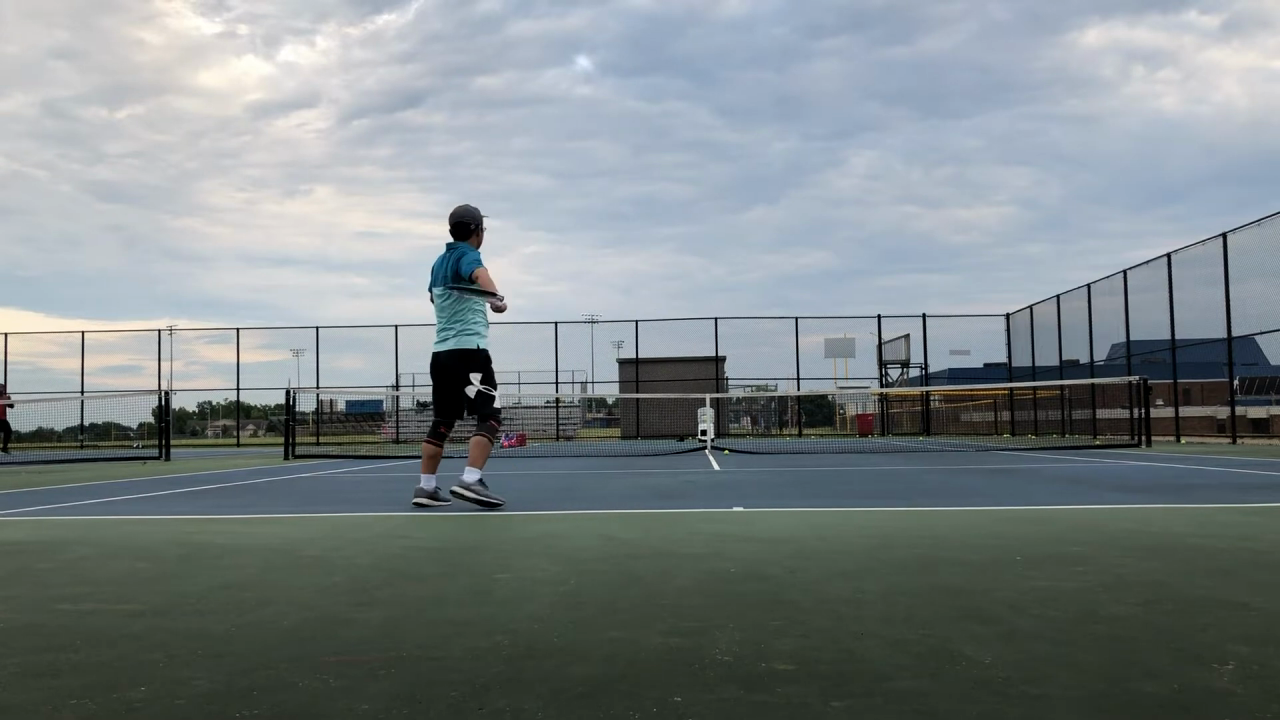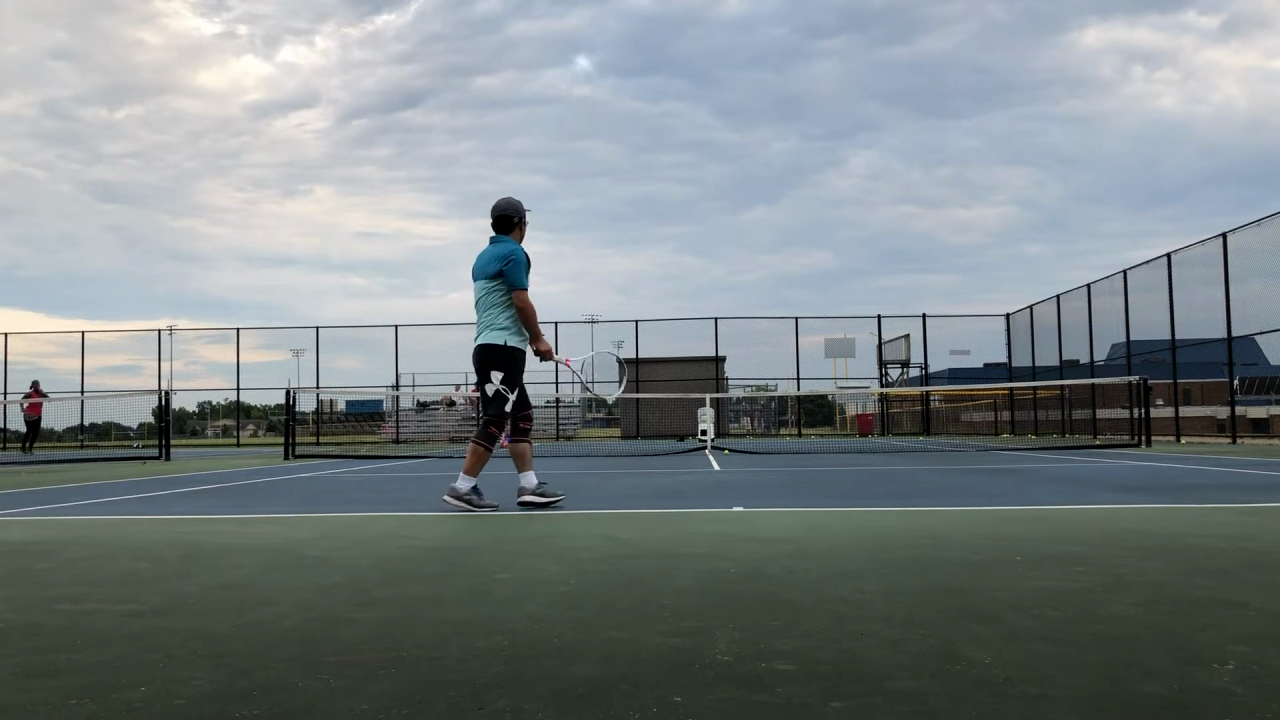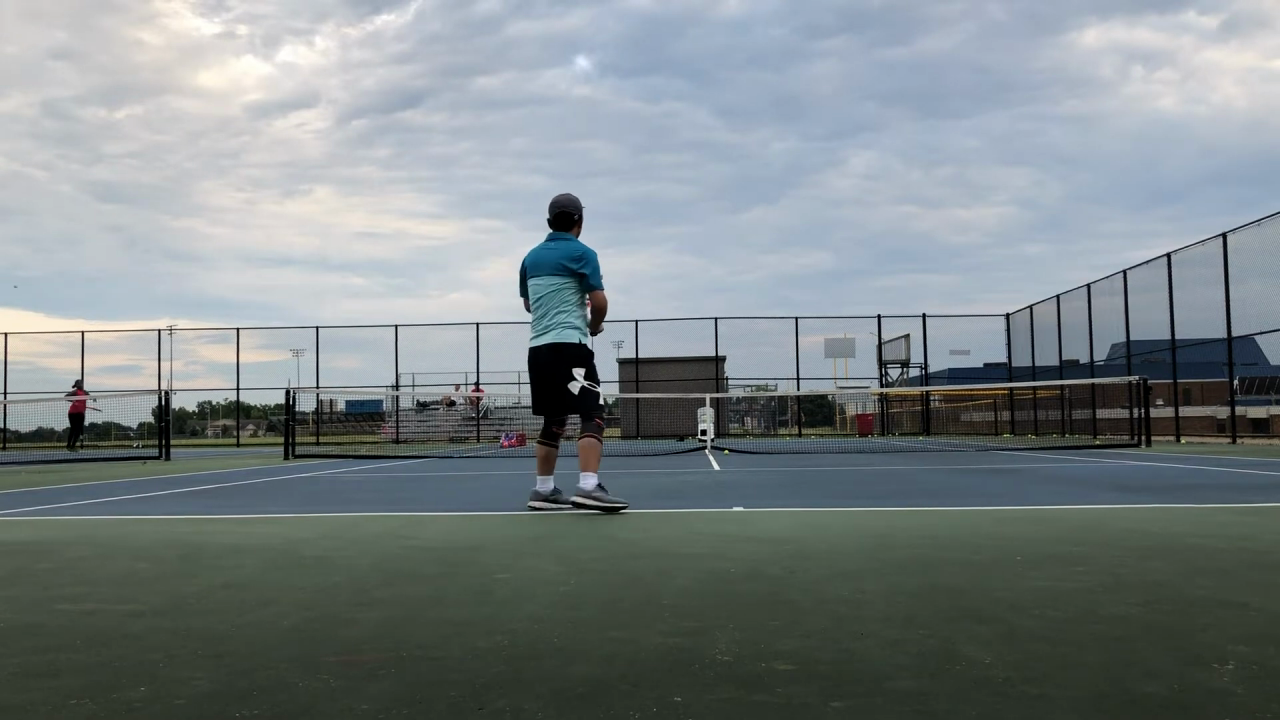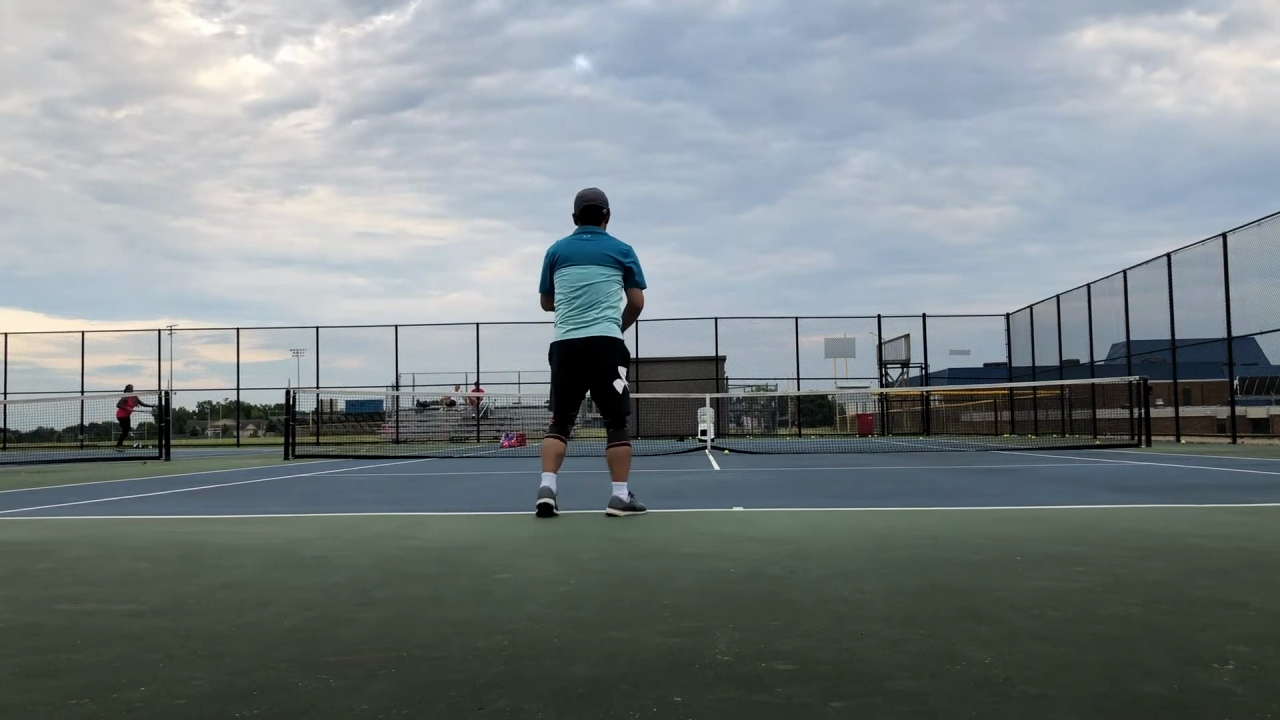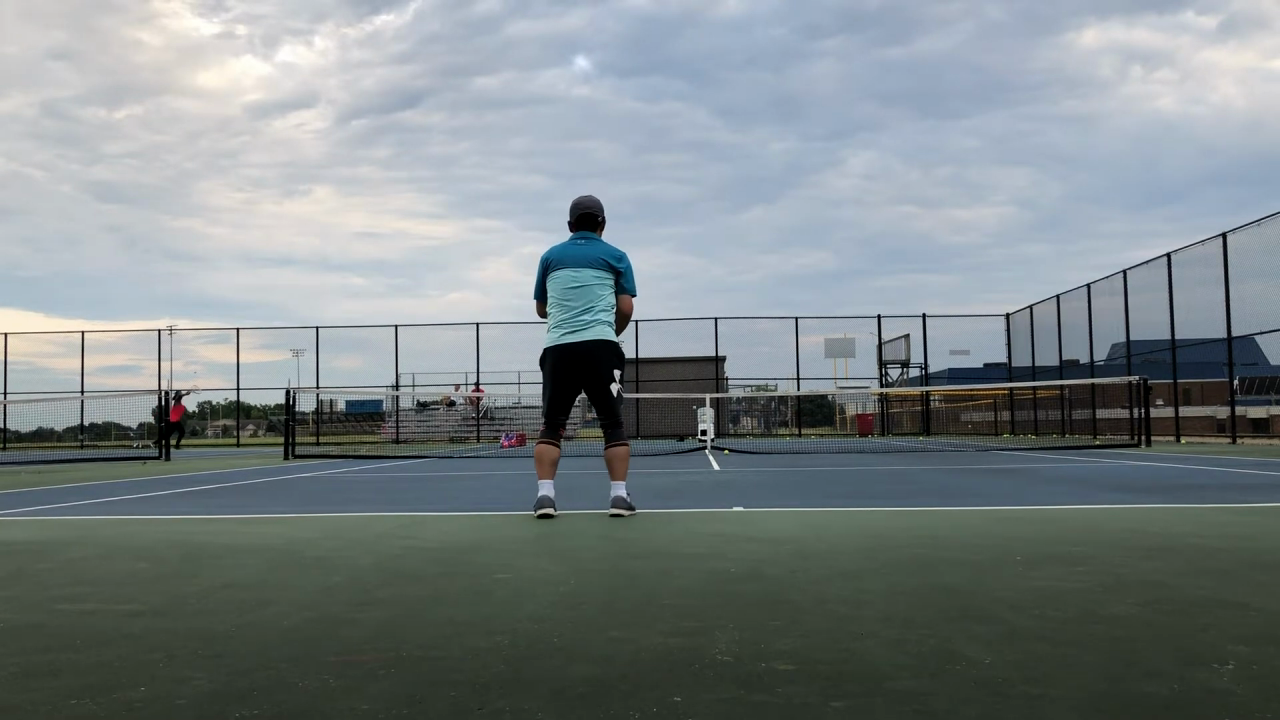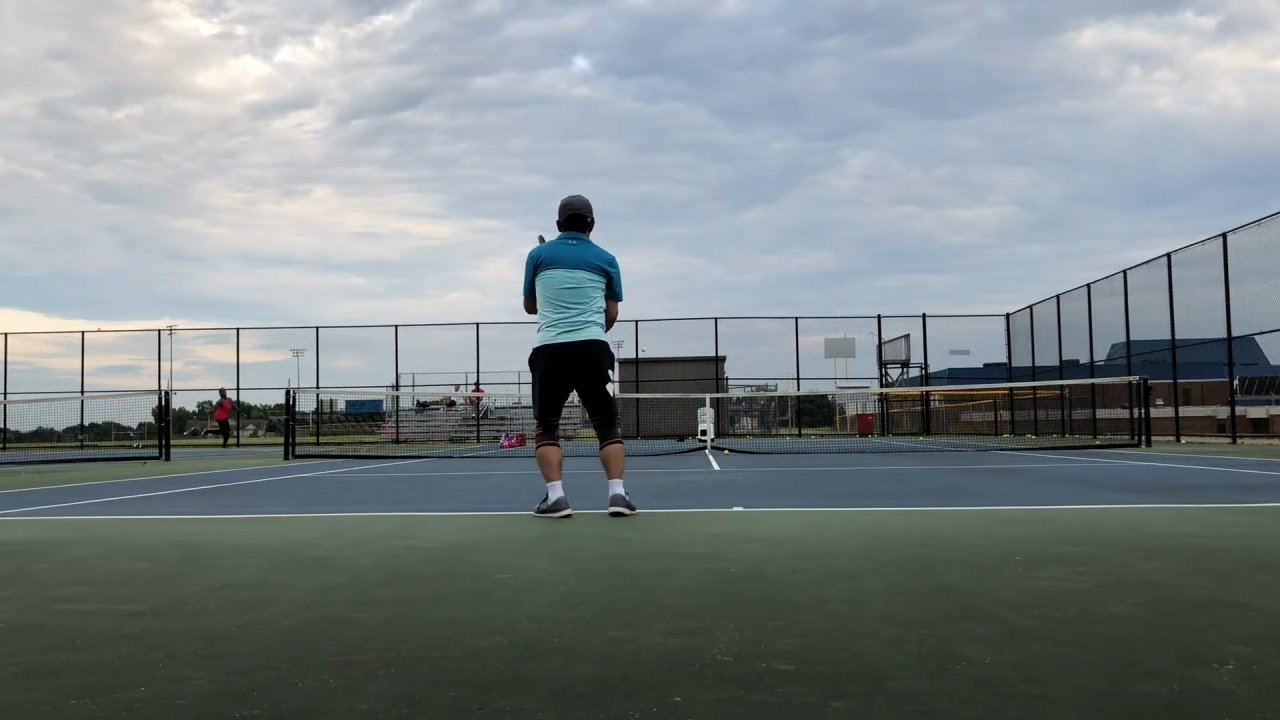
dt=0.5s
person 1, frame 1
left shoulder: (439, 262)
right shoulder: (467, 256)
right elbow: (481, 276)
right wrist: (494, 297)
left hip: (441, 354)
right hip: (468, 351)
left knee: (442, 423)
right knee: (488, 418)
left ankle: (426, 488)
right ankle: (471, 482)
person 1, frame 2
left shoulder: (484, 256)
right shoulder: (514, 253)
right elbow: (521, 302)
left wrist: (529, 337)
right wrist: (539, 339)
left hip: (490, 348)
right hip: (502, 349)
left knee: (522, 417)
right knee: (495, 421)
left ankle: (530, 486)
right ankle: (463, 488)
person 1, frame 3
left shoulder: (531, 257)
right shoulder: (582, 254)
right elbow: (599, 302)
right wrist: (594, 325)
left hip: (538, 349)
right hip: (567, 347)
left knee: (554, 422)
right knee: (592, 417)
left ankle: (544, 490)
right ankle: (588, 487)
person 1, frame 4
left shoulder: (555, 251)
right shoulder: (621, 251)
left elbow: (546, 303)
right elbow: (637, 301)
left hip: (564, 345)
right hip: (606, 343)
left knee: (561, 421)
right knee: (616, 422)
left ankle: (547, 487)
right ankle: (620, 496)
person 1, frame 5
left shoulder: (550, 256)
right shoulder: (616, 257)
left elbow: (541, 310)
right elbow: (625, 309)
left hip: (558, 349)
right hip: (600, 347)
left knee: (551, 426)
right knee: (612, 423)
left ankle: (545, 495)
right ankle: (619, 495)
person 1, frame 6
left shoulder: (538, 255)
right shoulder: (606, 259)
left elbow: (530, 306)
right elbow: (611, 313)
left hip: (550, 349)
right hip: (592, 348)
left knee: (546, 426)
right knee: (607, 424)
left ankle: (555, 496)
right ankle: (617, 493)
